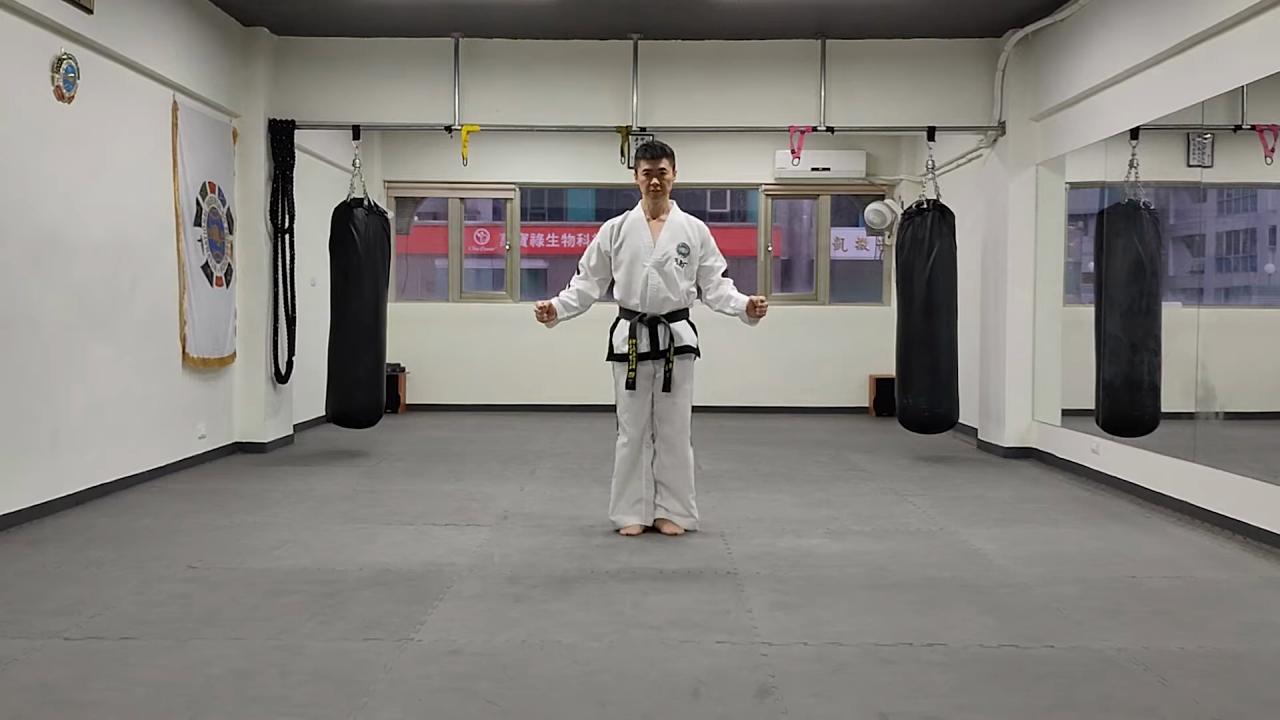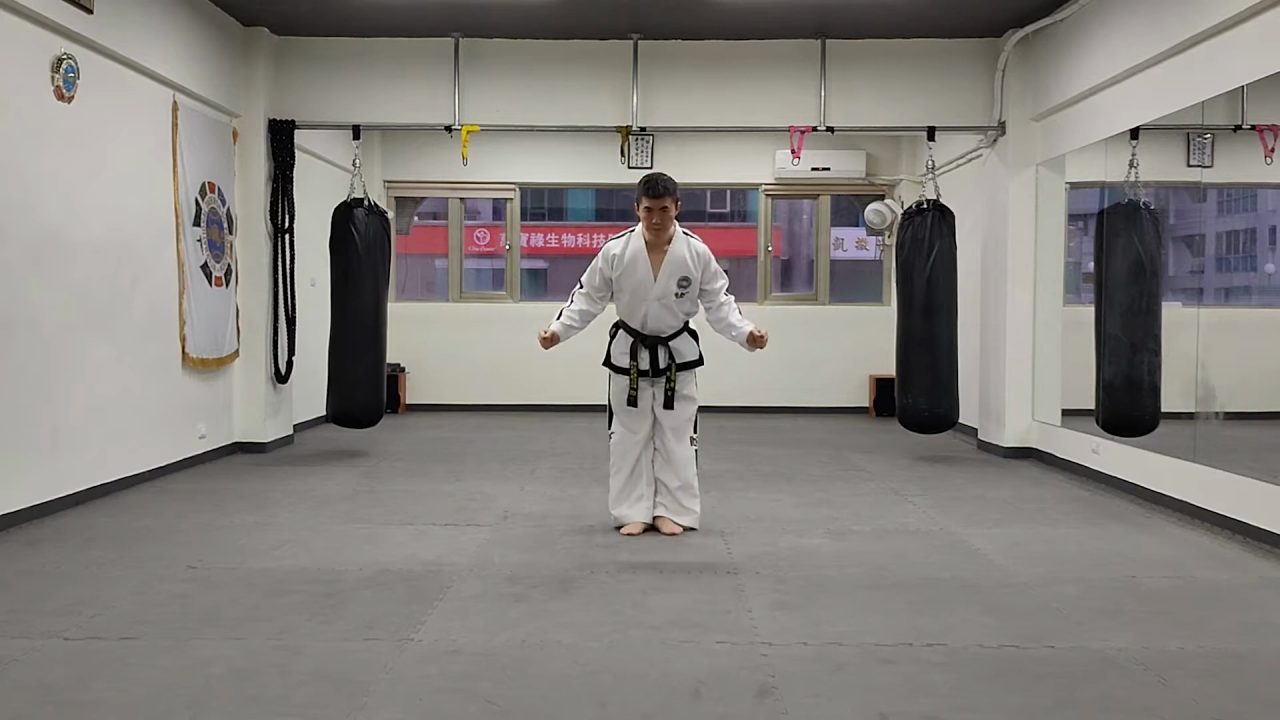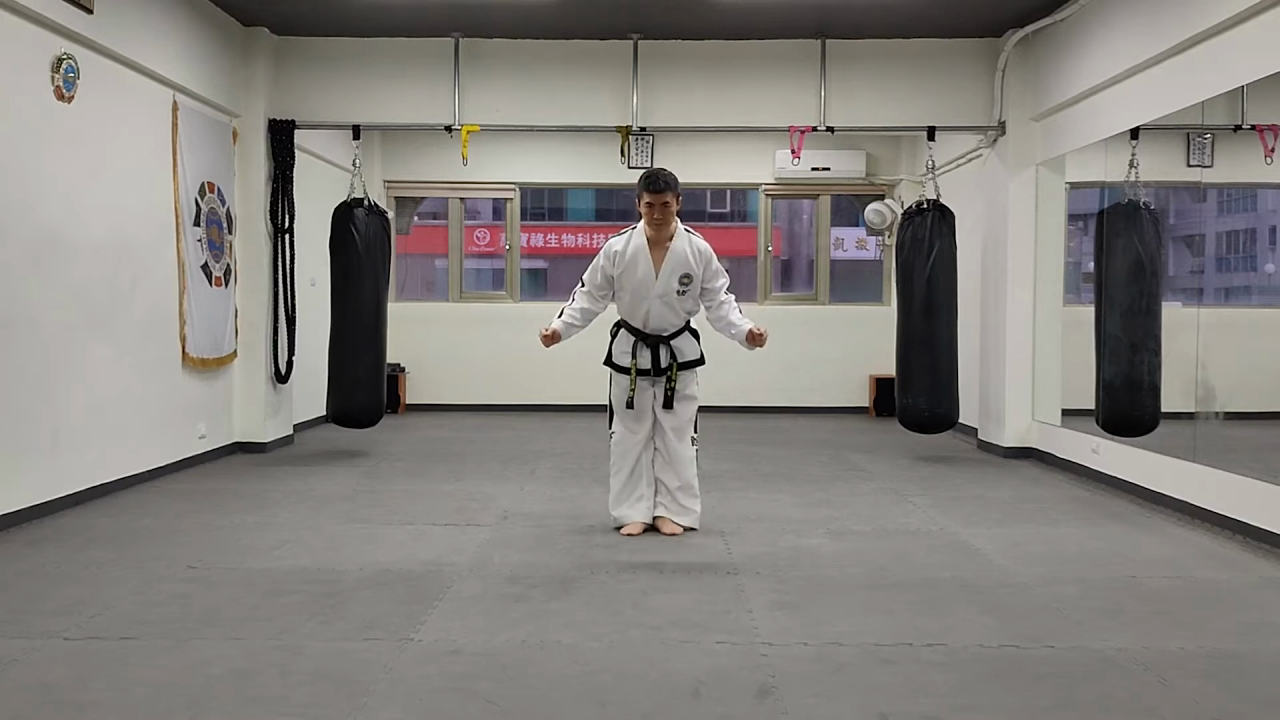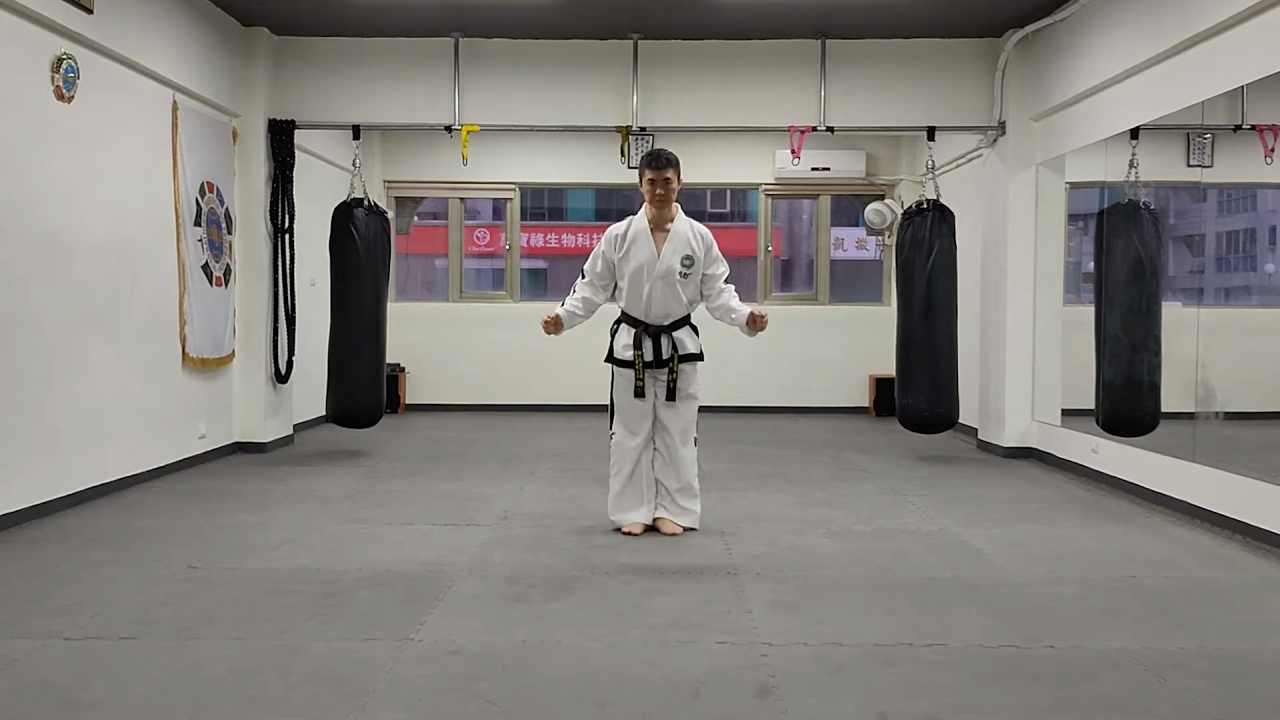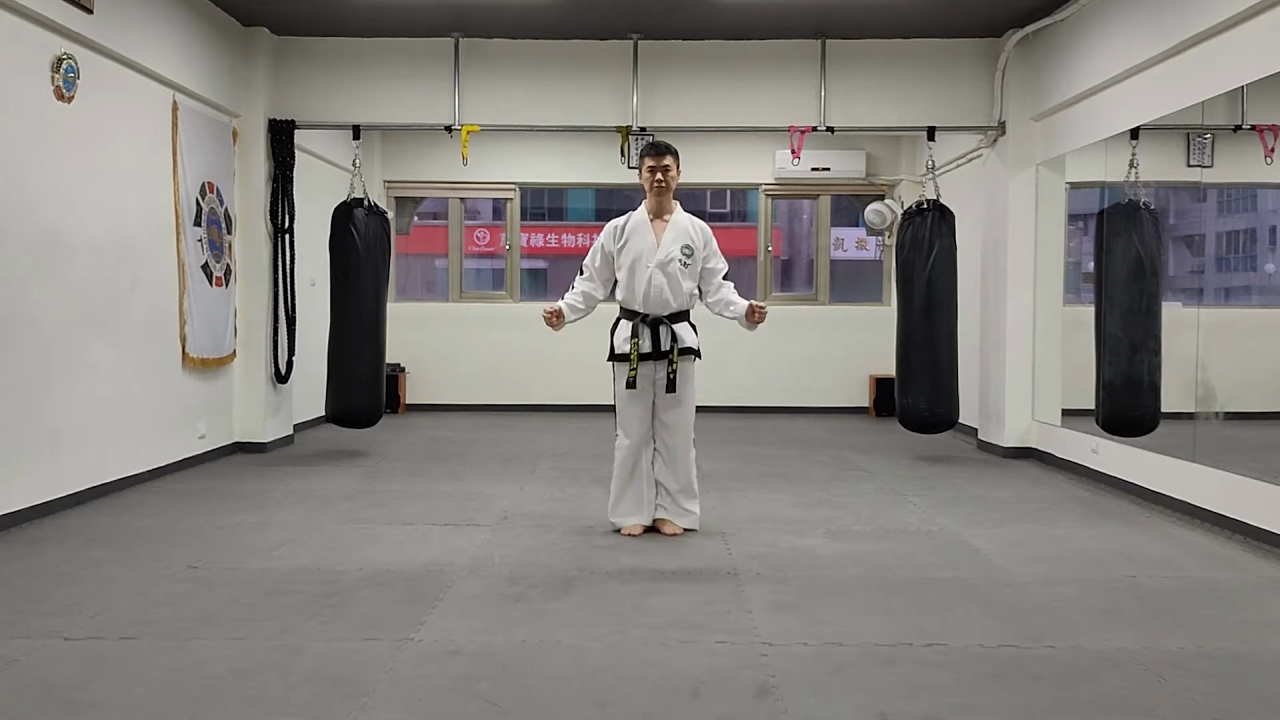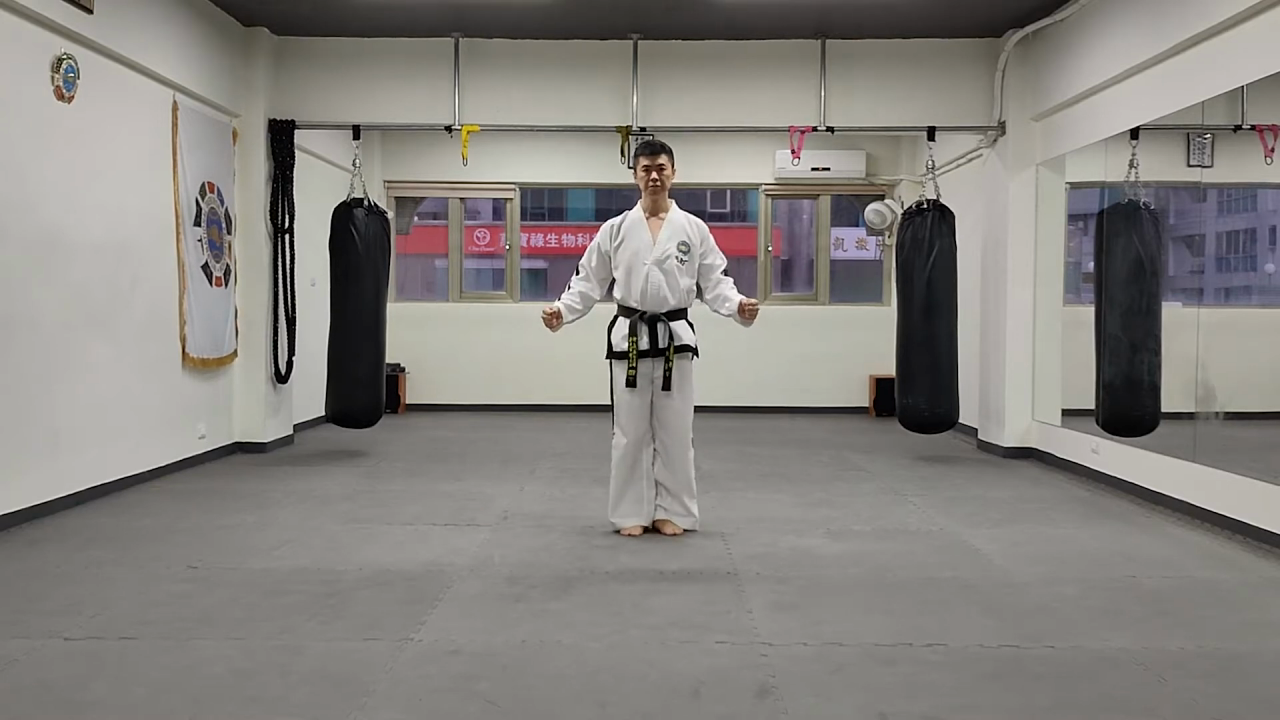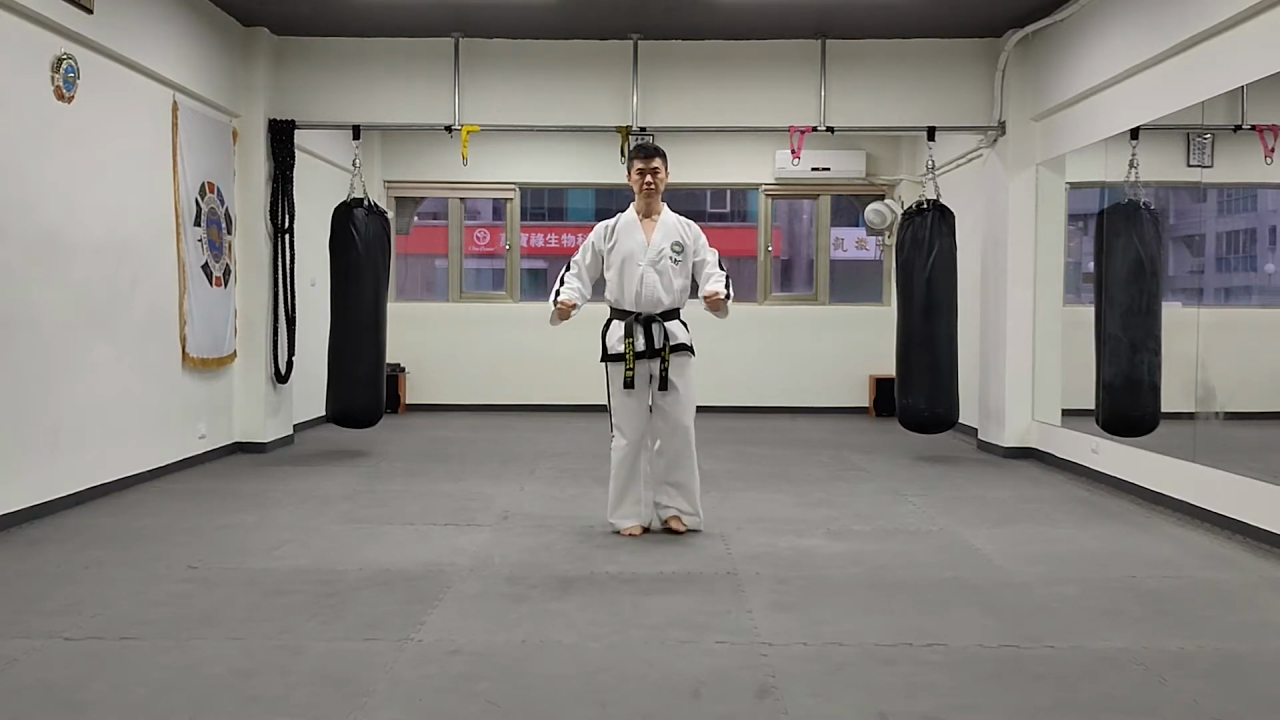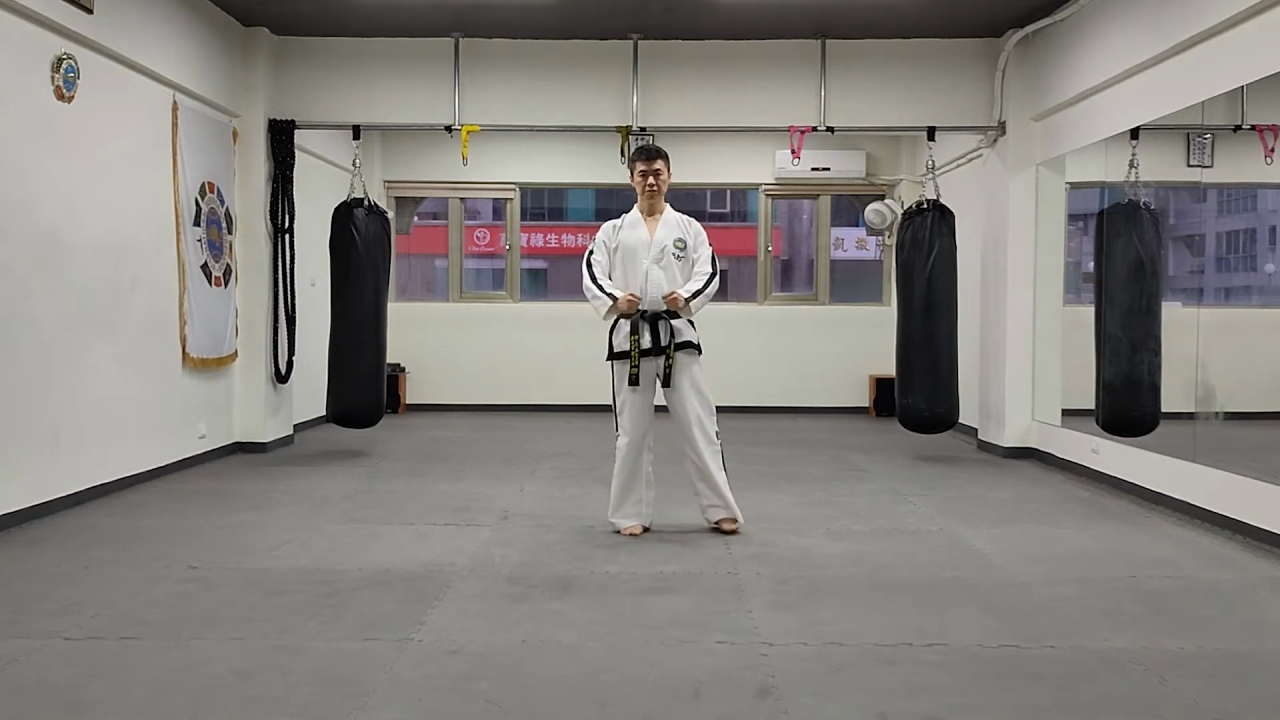
dt=0.4s
person 1, frame 1
left shoulder: (694, 230)
right shoulder: (615, 230)
left elbow: (714, 284)
right elbow: (588, 282)
left wrist: (745, 306)
right wrist: (556, 308)
left hip: (676, 338)
right hip: (630, 337)
left knee: (674, 431)
right knee: (632, 430)
left ankle: (671, 512)
right ankle: (633, 512)
person 1, frame 2
left shoulder: (697, 252)
right shoulder: (616, 251)
left elbow: (719, 303)
right elbow: (588, 298)
left wrist: (746, 333)
right wrist: (557, 330)
left hip: (677, 352)
right hip: (629, 351)
left knee: (676, 436)
right knee: (629, 434)
left ankle: (670, 511)
right ankle: (634, 511)
person 1, frame 3
left shoulder: (698, 250)
right shoulder: (618, 248)
left elbow: (719, 301)
right elbow: (590, 296)
left wrist: (746, 331)
right wrist: (559, 327)
left hip: (678, 351)
right hip: (631, 350)
left knee: (677, 435)
right knee: (630, 434)
left ankle: (671, 511)
right ankle: (634, 512)
person 1, frame 4
left shoulder: (699, 236)
right shoulder: (619, 235)
left elbow: (717, 290)
right elbow: (592, 286)
left wrist: (745, 316)
right wrist: (563, 316)
left hip: (678, 345)
right hip: (632, 344)
left knee: (677, 434)
right knee: (631, 434)
left ankle: (671, 511)
right ankle: (634, 512)
person 1, frame 5
left shoulder: (697, 231)
right shoulder: (618, 230)
left elbow: (715, 286)
right elbow: (592, 282)
left wrist: (744, 310)
right wrist: (564, 311)
left hip: (677, 339)
right hip: (631, 339)
left knee: (675, 432)
right knee: (632, 432)
left ankle: (672, 511)
right ankle: (633, 513)
person 1, frame 6
left shoulder: (694, 228)
right shoulder: (615, 229)
left elbow: (714, 281)
right elbow: (589, 281)
left wrist: (738, 306)
right wrist: (562, 310)
left hip: (675, 336)
right hip: (629, 337)
left knee: (675, 431)
right knee: (630, 431)
left ankle: (672, 512)
right ankle: (633, 513)
person 1, frame 7
left shoulder: (687, 230)
right shoulder: (608, 231)
left elbow: (711, 271)
right elbow: (578, 273)
left wrist: (717, 296)
right wrist: (564, 301)
left hip: (671, 337)
right hip: (625, 338)
left knee: (678, 429)
right knee: (629, 433)
left ankle: (675, 509)
right ankle: (631, 514)
person 1, frame 8
left shoulder: (689, 228)
right shoulder: (613, 231)
left elbow: (709, 274)
right elbow: (592, 276)
left wrist: (686, 299)
right wrist: (615, 300)
left hip: (677, 335)
right hip: (631, 337)
left knee: (699, 424)
right knee: (632, 431)
left ankle: (720, 508)
right ankle: (631, 514)
